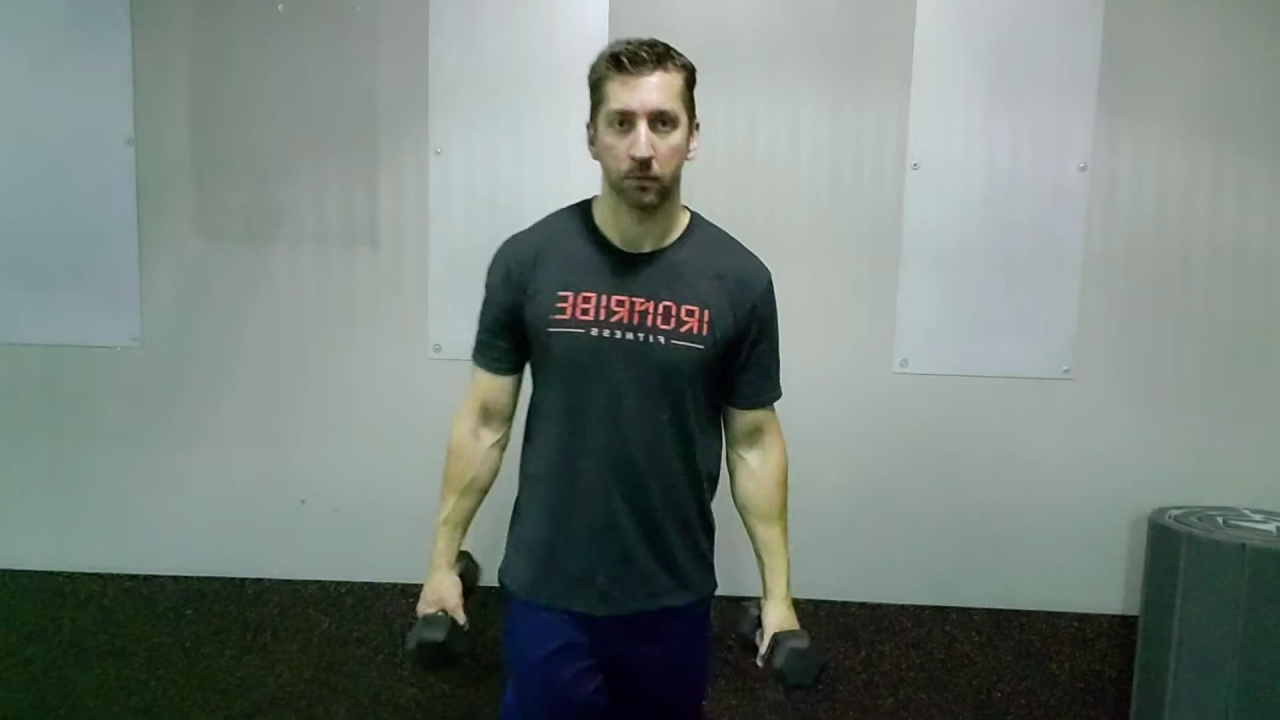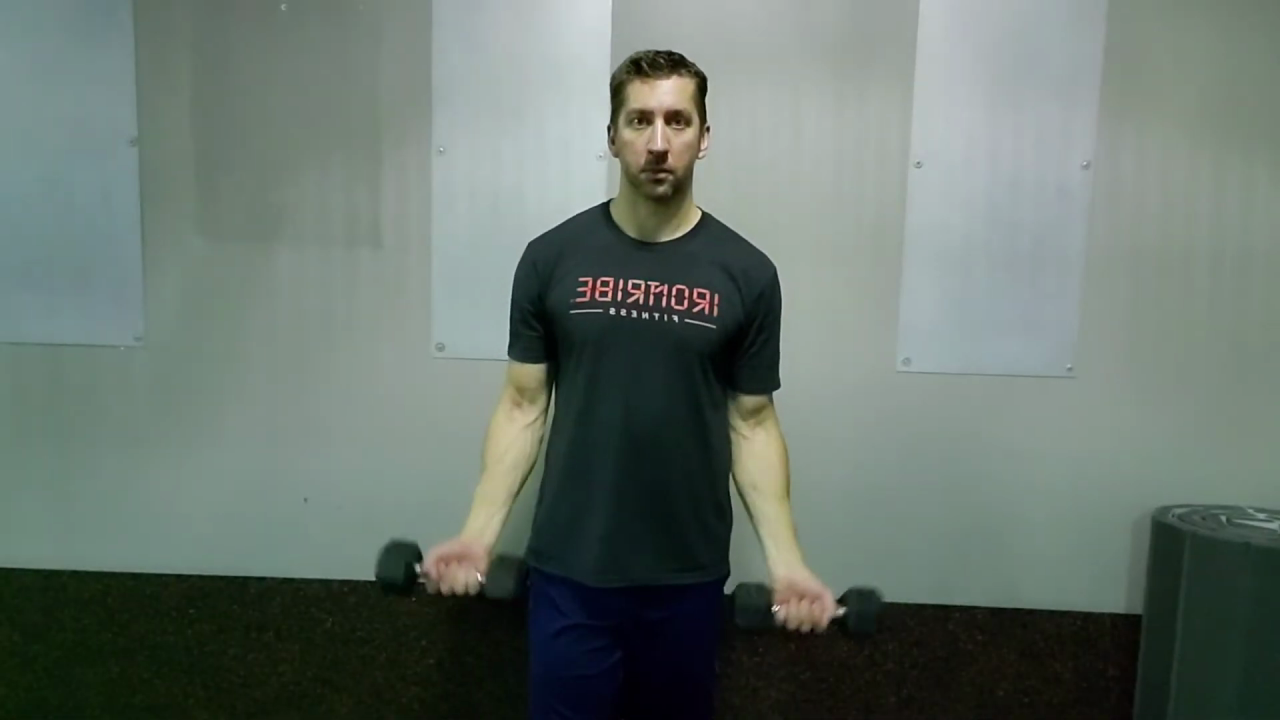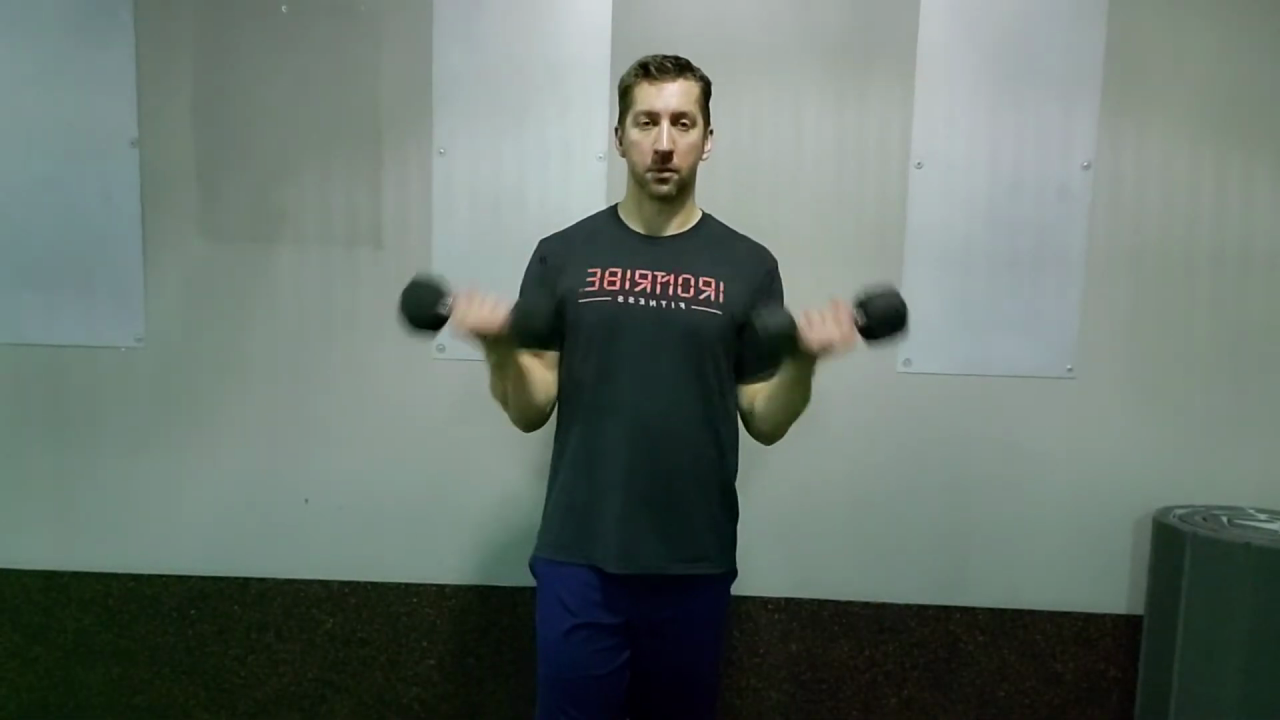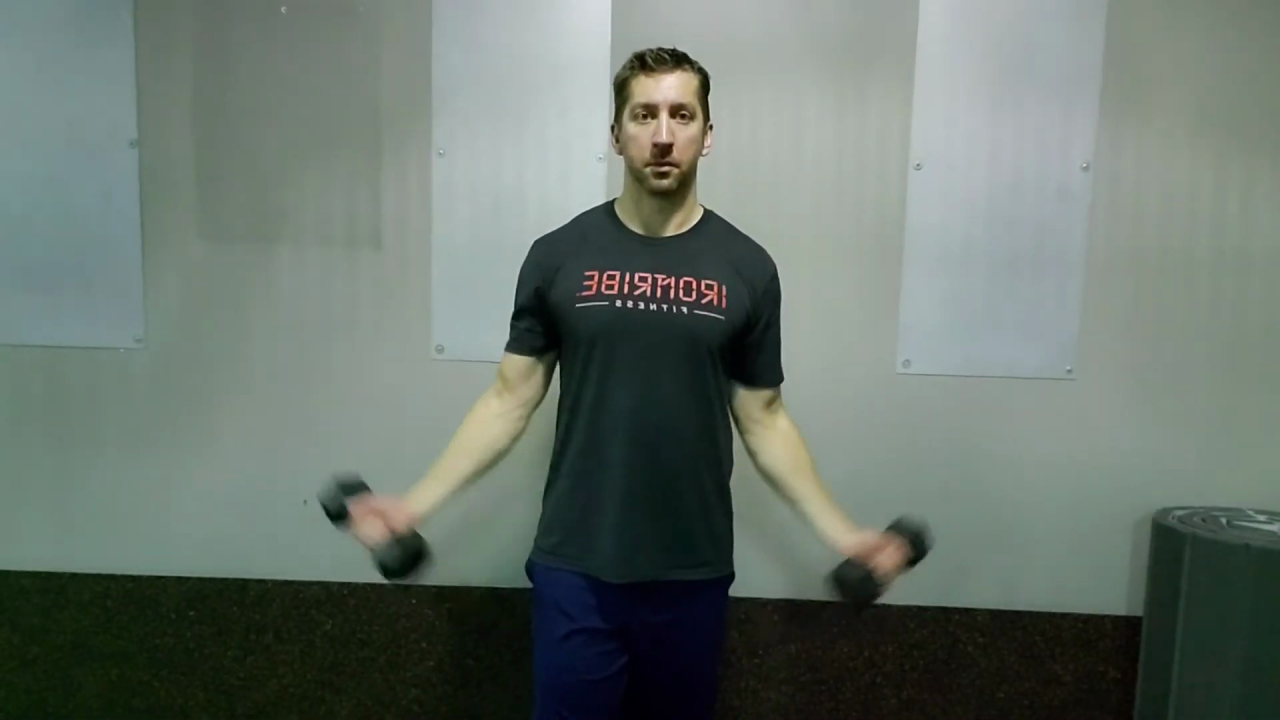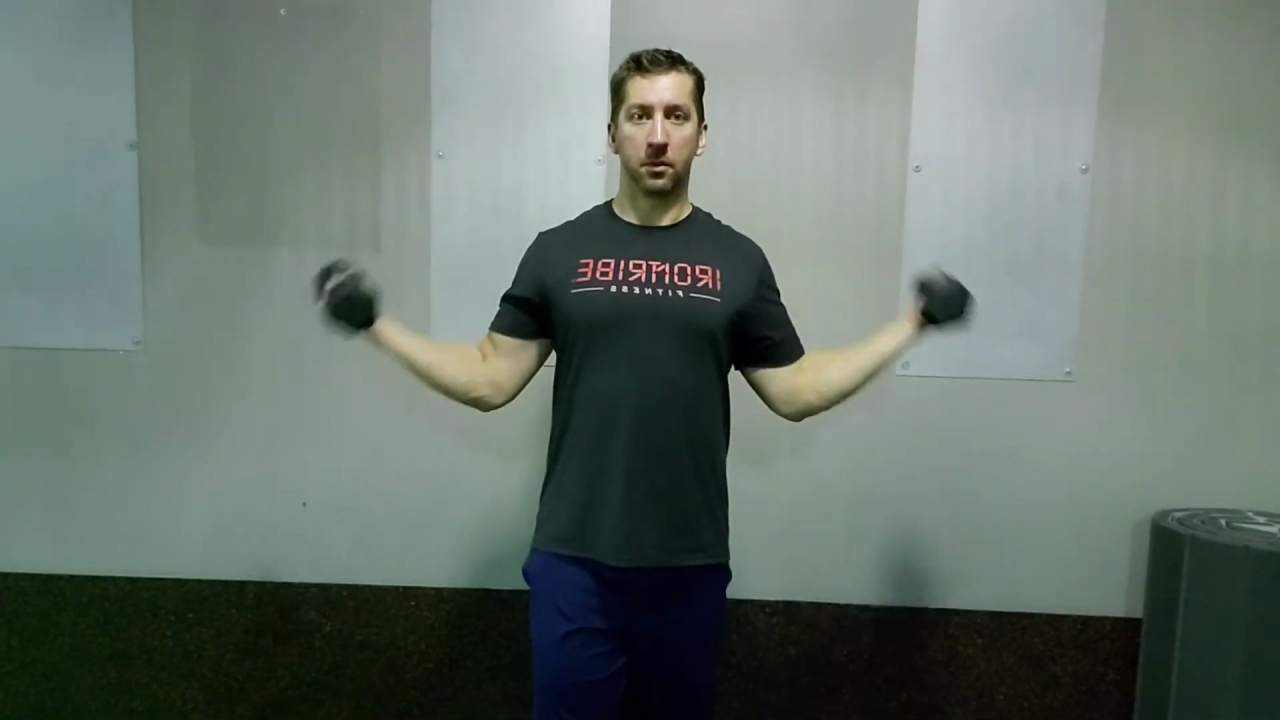
dt=1s
person 1, frame 1
left shoulder: (738, 279)
right shoulder: (527, 261)
left elbow: (753, 438)
right elbow: (485, 420)
left wrist: (778, 590)
right wrist: (443, 558)
left hip: (673, 594)
right hip: (550, 590)
person 1, frame 2
left shoulder: (745, 272)
right shoulder: (551, 258)
left elbow: (752, 421)
right elbow: (522, 405)
left wrist: (783, 557)
right wrist: (479, 530)
left hip: (687, 571)
right hip: (569, 566)
person 1, frame 3
left shoulder: (747, 264)
right shoulder: (563, 254)
left elbow: (765, 423)
right elbow: (530, 409)
left wrist: (803, 361)
right wrist: (499, 348)
left hip: (695, 560)
right hip: (580, 554)
person 1, frame 4
left shoulder: (747, 267)
right shoulder: (557, 256)
left elbow: (762, 417)
right elbow: (510, 397)
left wrist: (836, 529)
right wrist: (419, 501)
left hip: (693, 569)
right hip: (575, 563)
person 1, frame 5
left shoulder: (738, 259)
right shoulder: (558, 251)
left elbow: (795, 391)
right elbow: (489, 381)
left wrist: (906, 327)
right wrist: (379, 325)
left hip: (690, 558)
right hip: (574, 553)
